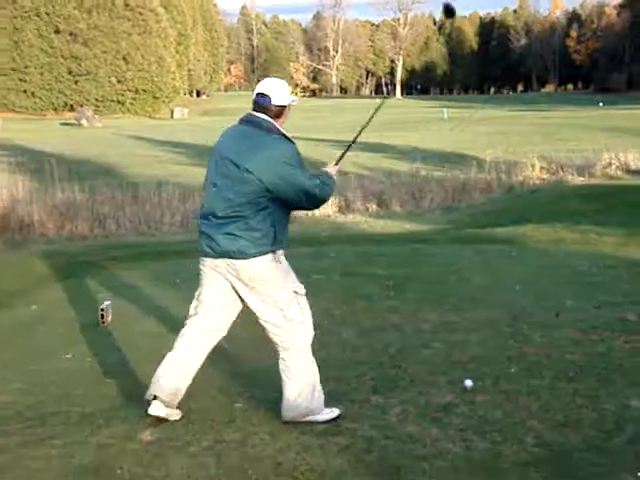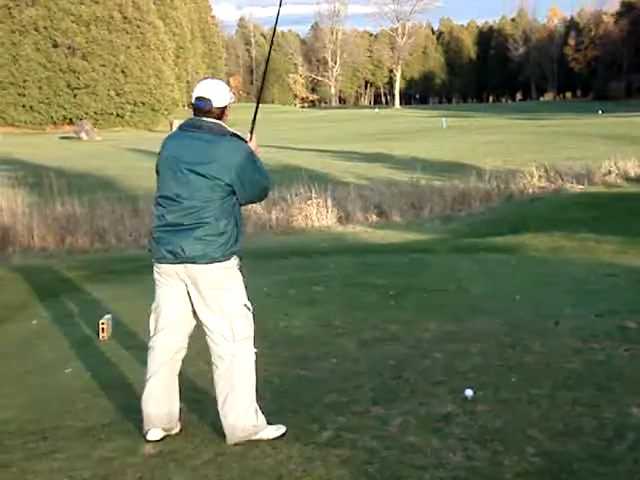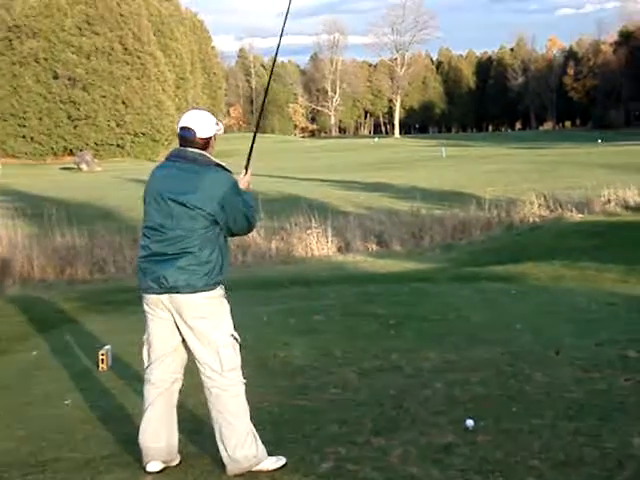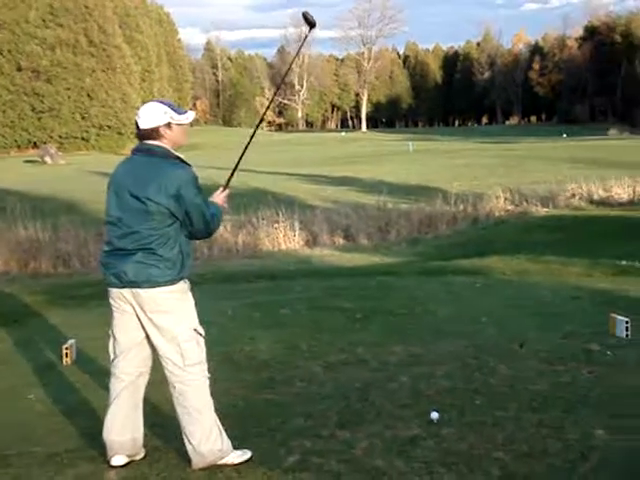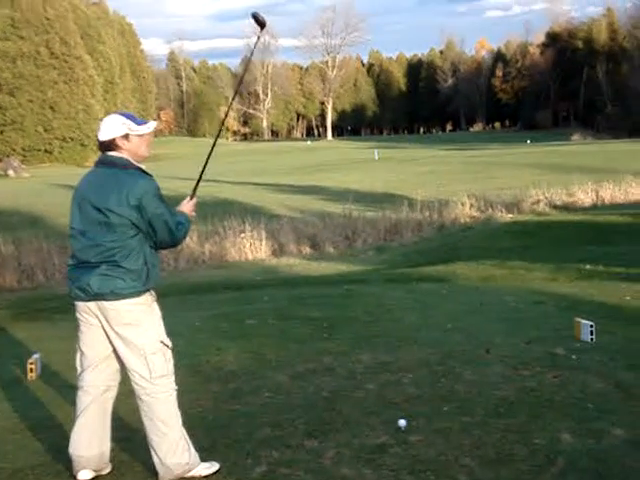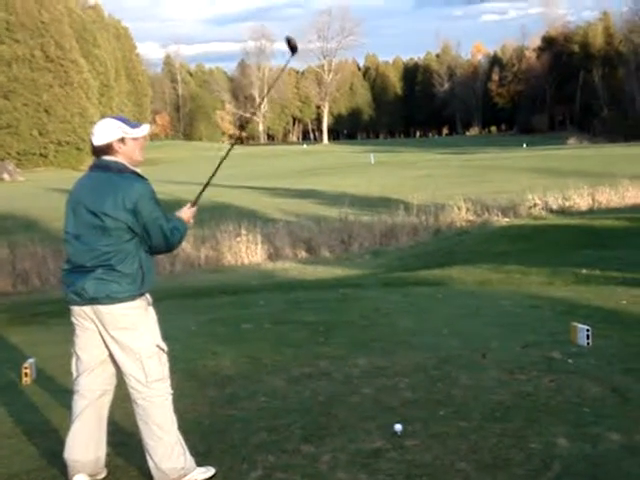
dt=0.4s
person 1, frame 1
left shoulder: (230, 136)
right shoulder: (276, 148)
right elbow: (309, 195)
left wrist: (304, 180)
right wrist: (326, 178)
left hip: (216, 250)
right hip: (254, 254)
left knee: (204, 322)
right knee: (294, 326)
left ankle: (164, 395)
right ankle: (303, 405)
person 1, frame 2
left shoulder: (171, 144)
right shoulder: (234, 150)
right elbow: (259, 189)
right wrist: (252, 155)
left hip: (168, 257)
right hip: (213, 260)
left knee: (165, 339)
right knee: (233, 342)
left ankle: (158, 421)
right ankle: (242, 424)
person 1, frame 3
left shoulder: (158, 175)
right shoulder: (219, 181)
right elbow: (243, 224)
right wrist: (244, 192)
left hip: (155, 288)
right hip: (198, 290)
left knee: (159, 371)
right knee: (223, 374)
left ankle: (157, 452)
right ankle: (242, 456)
person 1, frame 4
left shoulder: (123, 170)
right shoulder: (177, 174)
right elbow: (202, 227)
left wrist: (201, 203)
right wrist: (216, 205)
left hip: (121, 281)
right hip: (161, 284)
left knee: (126, 364)
right knee: (188, 367)
left ankle: (121, 445)
right ankle: (208, 449)
person 1, frame 5
left shoulder: (87, 183)
right shoulder: (139, 184)
right elbow: (168, 236)
left wrist: (170, 214)
right wrist: (183, 215)
left hip: (87, 294)
right hip: (126, 296)
left knee: (94, 378)
right knee: (155, 380)
person 1, frame 6
left shoulder: (81, 187)
right shoulder: (134, 188)
right elbow: (163, 240)
left wrist: (167, 220)
right wrist: (181, 221)
left hip: (83, 298)
right hip: (122, 300)
left knee: (89, 382)
right knee: (150, 383)
